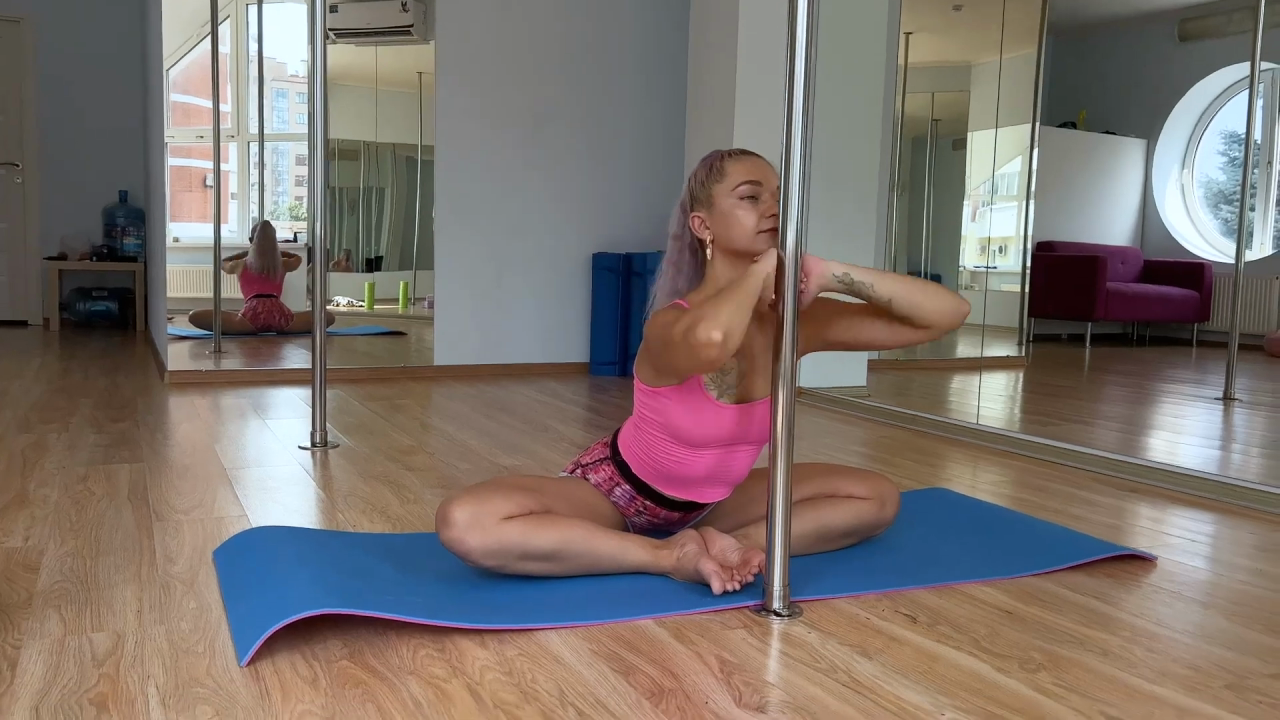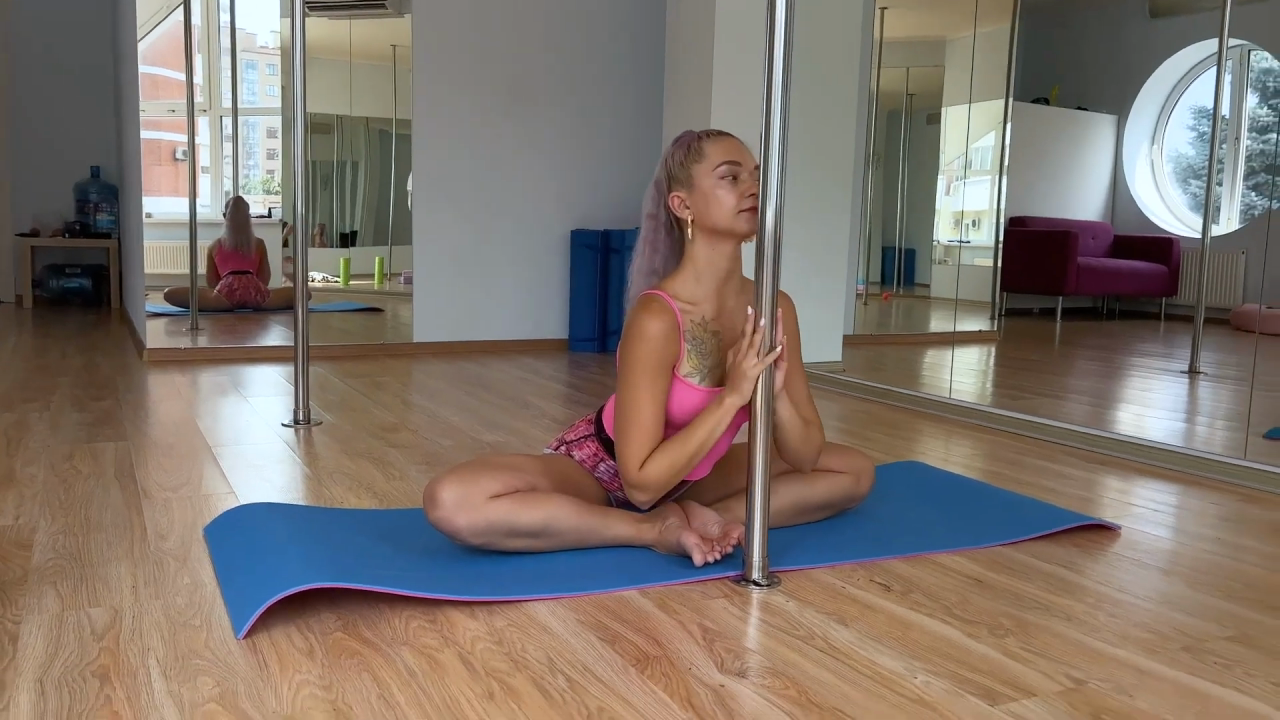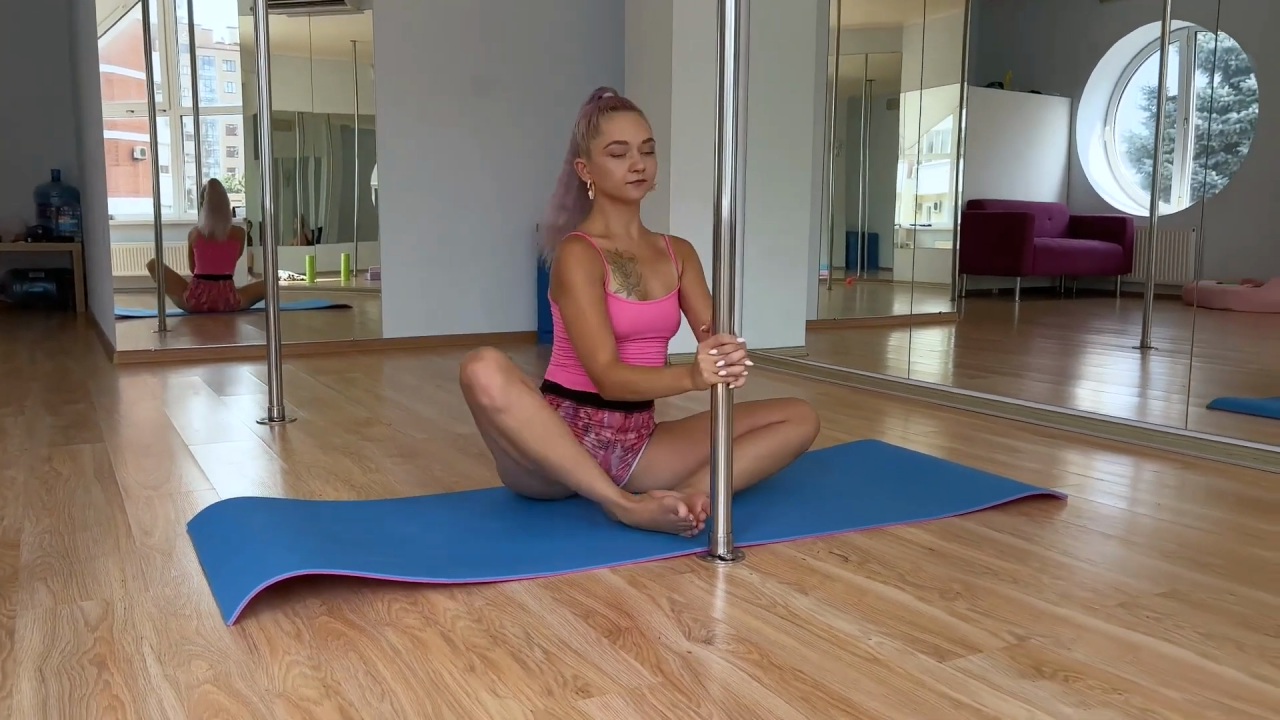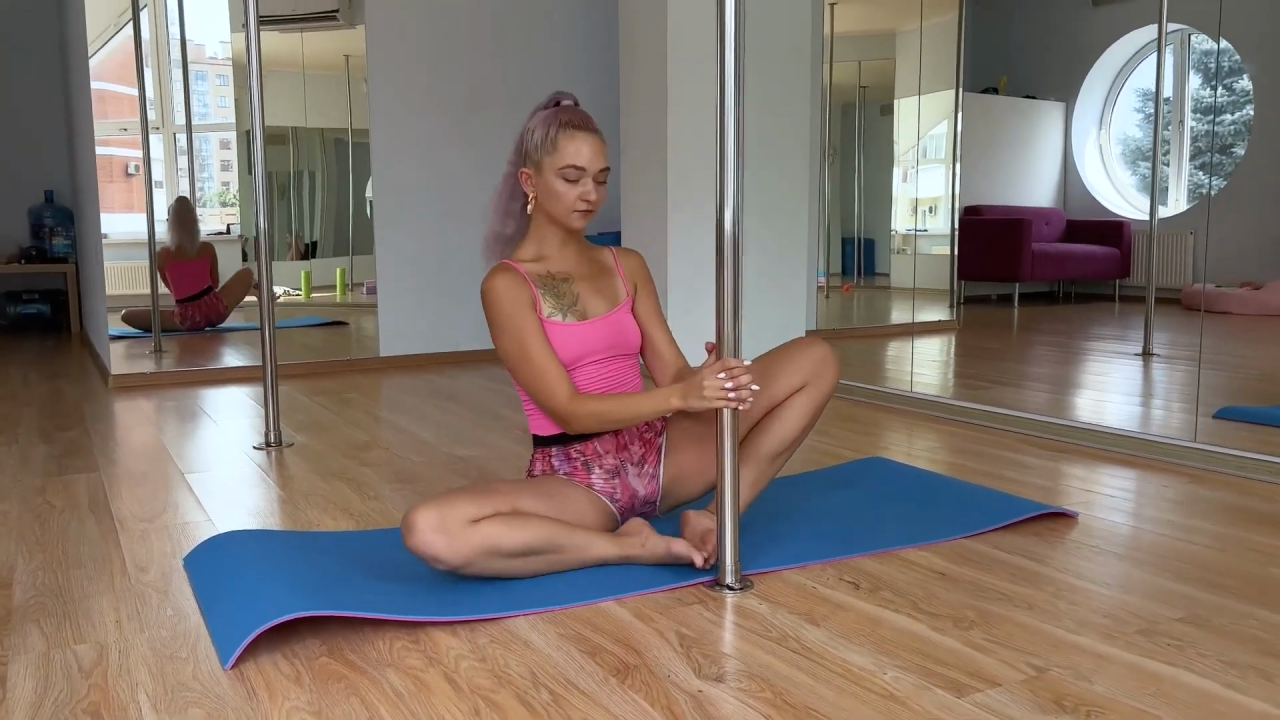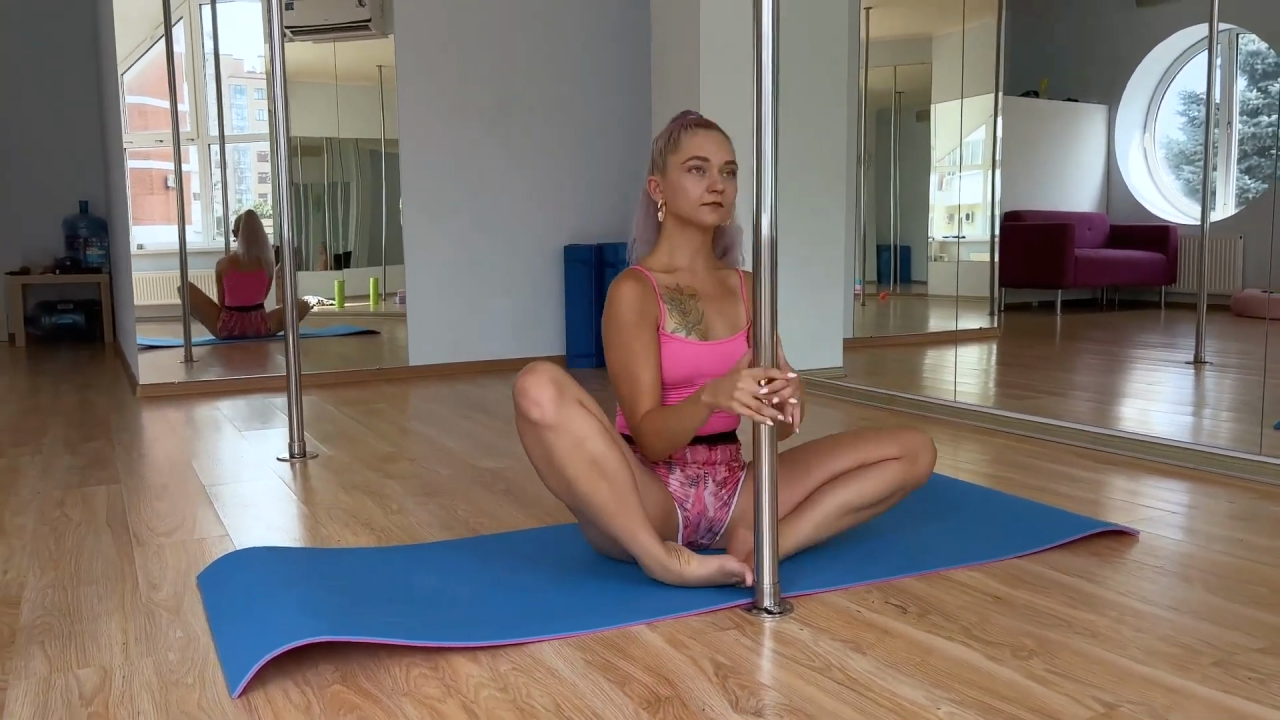
dt=1s
person 1, frame 1
left shoulder: (797, 322)
right shoulder: (673, 326)
left elbow: (949, 314)
right elbow: (711, 341)
left wrist: (831, 275)
right wrist: (761, 269)
left hip: (706, 505)
right hip: (613, 493)
left knee: (877, 497)
right knee: (465, 523)
left ankle: (717, 545)
right ankle: (670, 555)
person 1, frame 2
left shoulder: (775, 310)
right shoulder: (656, 318)
left elbow: (805, 457)
right elbow: (641, 483)
left wrist: (774, 391)
right wrist: (732, 396)
left hip: (685, 478)
right hip: (598, 471)
left knee: (854, 472)
right knee: (450, 503)
left ankle: (707, 518)
right ankle: (656, 530)
person 1, frame 3
left shoulder: (678, 253)
right shoulder: (578, 254)
left elbow: (715, 342)
right elbow: (607, 375)
left wrist: (727, 358)
right wrist: (689, 376)
left hip: (639, 443)
right hip: (564, 440)
left knee: (800, 419)
right knee: (484, 369)
left ankle: (687, 495)
right ankle: (625, 504)
person 1, frame 4
left shoulder: (627, 265)
right shoulder: (507, 284)
left elbow: (671, 373)
right elbow: (568, 410)
left wrist: (710, 381)
right wrist: (681, 397)
left hip: (656, 456)
right hip: (573, 480)
left knee: (816, 360)
right knee: (428, 533)
left ankle: (717, 517)
right ankle: (627, 546)
person 1, frame 5
left shoulder: (749, 288)
right shoulder: (633, 290)
left elbow: (780, 426)
right elbow: (648, 434)
left wrist: (784, 400)
right wrist: (712, 398)
left hip: (730, 488)
right hip: (650, 494)
left knee: (914, 450)
right knee: (538, 385)
left ankle: (762, 546)
right ankle: (663, 559)
